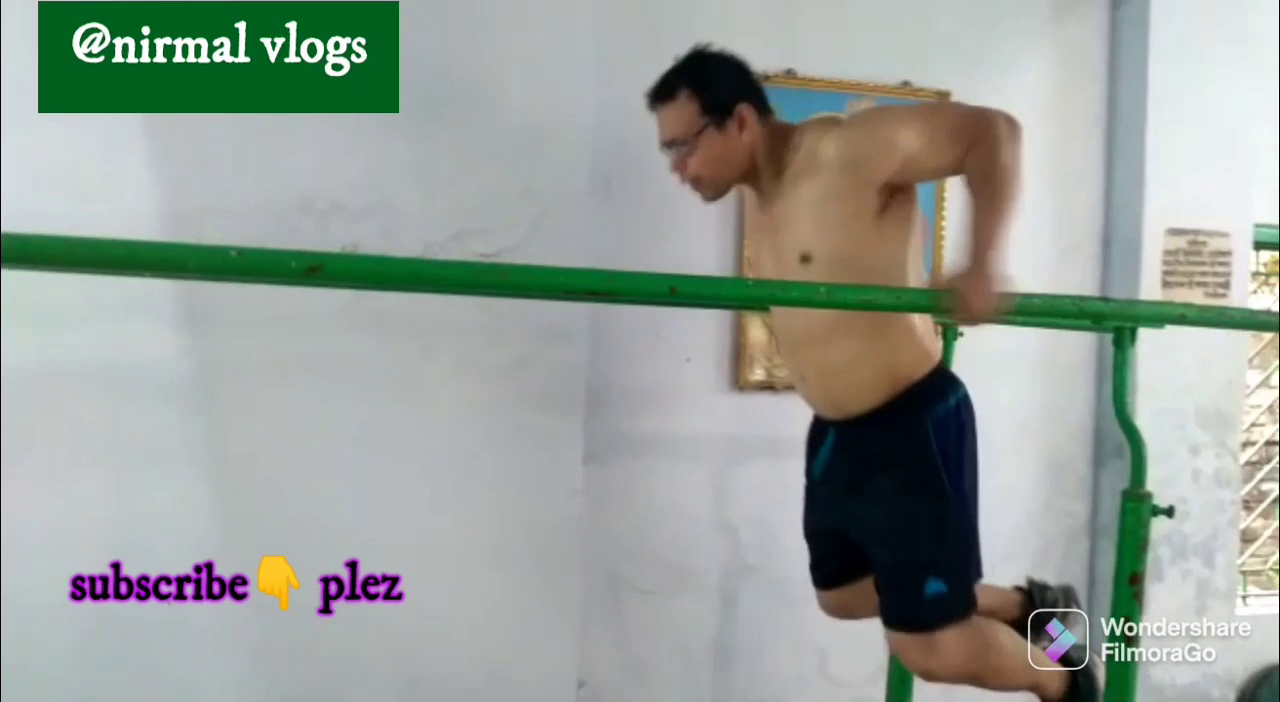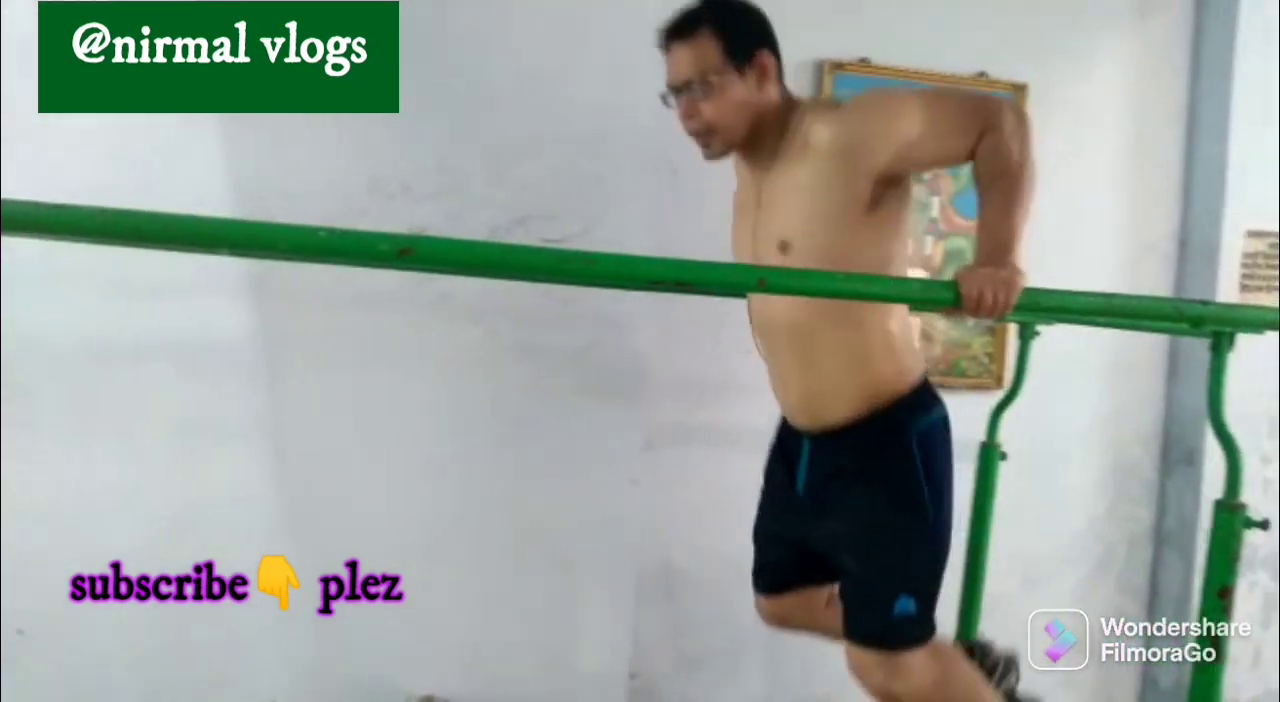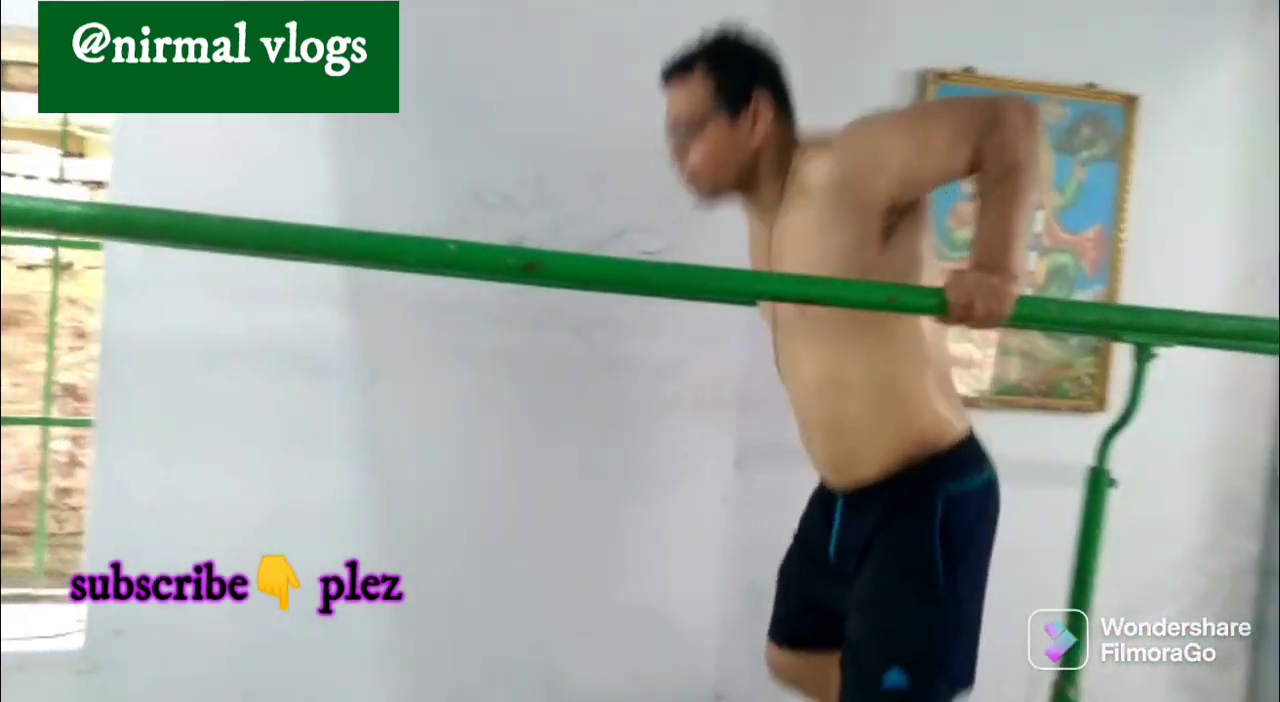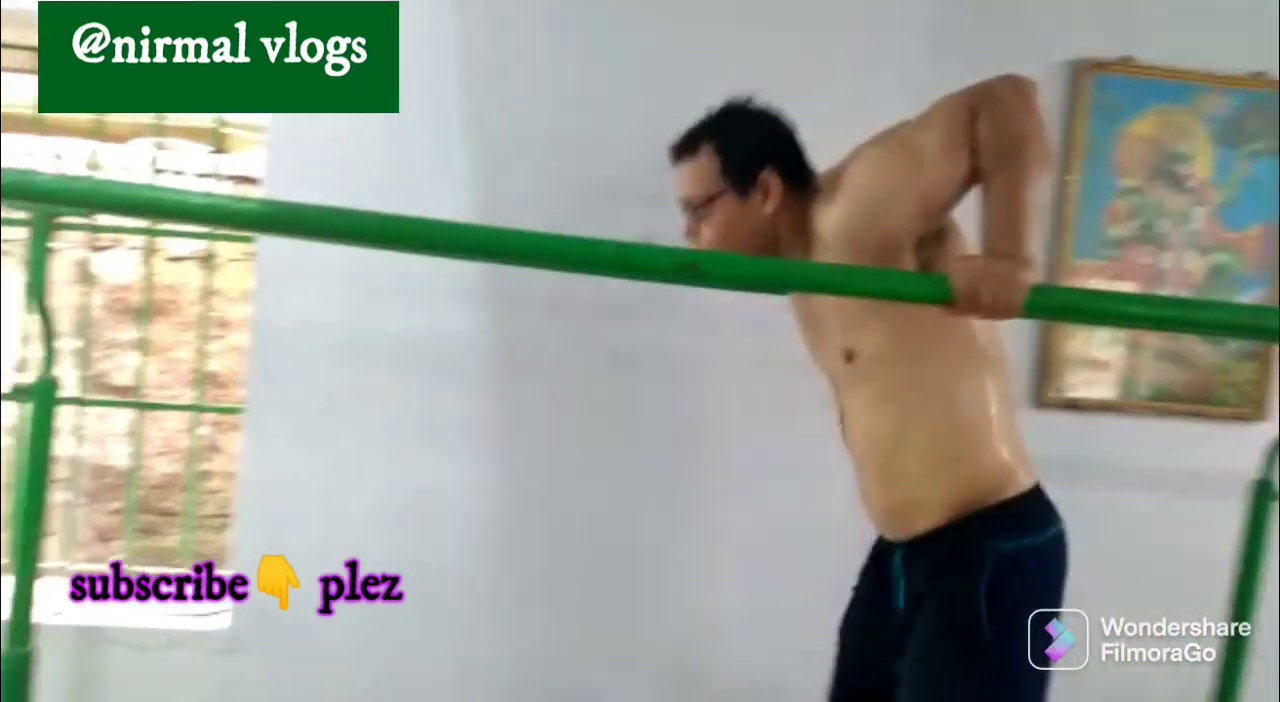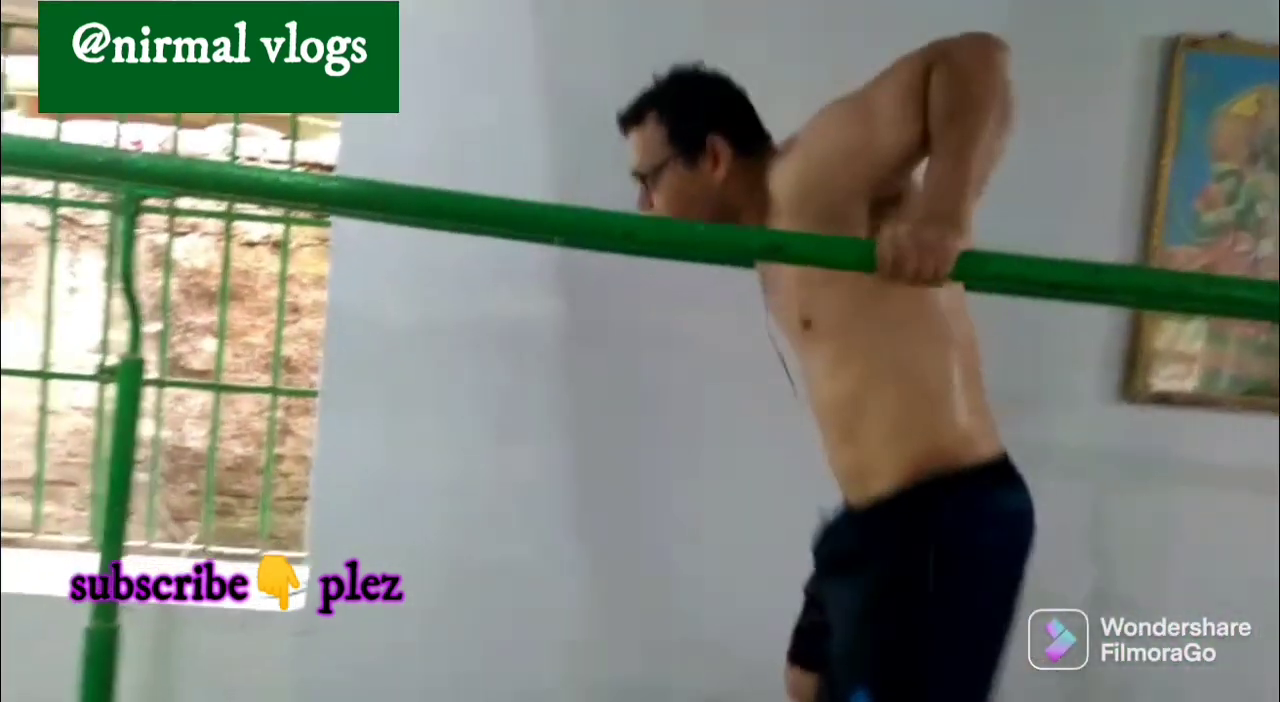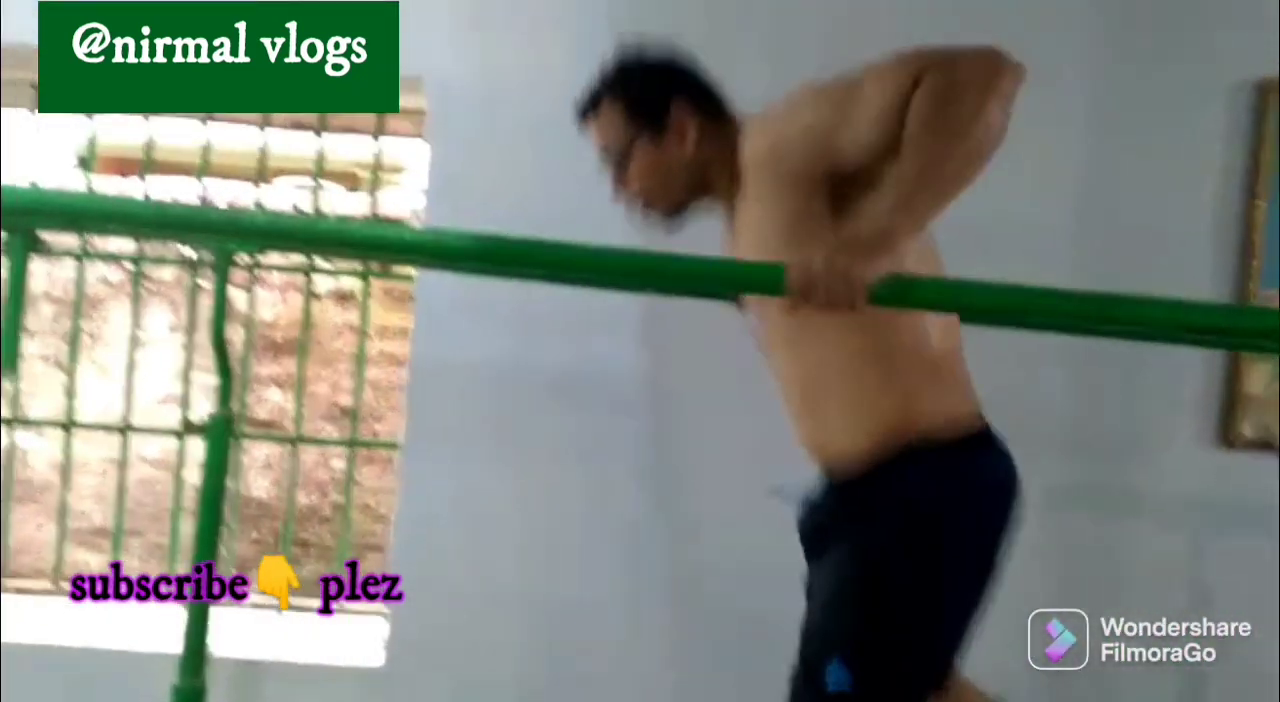
dt=0.5s
person 1, frame 1
left shoulder: (844, 152)
right shoulder: (763, 188)
left elbow: (993, 131)
left wrist: (982, 260)
left hip: (913, 426)
right hip: (835, 435)
left knee: (928, 645)
right knee: (841, 594)
right ankle: (1024, 606)
person 1, frame 2
left shoulder: (842, 138)
right shoulder: (752, 161)
left elbow: (999, 120)
left wrist: (996, 252)
left hip: (891, 439)
right hip: (803, 441)
right knee: (783, 601)
person 1, frame 3
left shoulder: (839, 171)
right shoulder: (767, 204)
left elbow: (1009, 120)
left wrist: (996, 265)
left hip: (930, 500)
right hip: (843, 502)
person 1, frame 4
left shoulder: (856, 220)
right shoulder: (810, 247)
left elbow: (1006, 100)
left wrist: (1008, 252)
left hip: (987, 553)
right hip: (909, 551)
person 1, frame 5
left shoulder: (813, 179)
right shoulder: (779, 213)
left elbow: (971, 60)
left wrist: (944, 220)
left hip: (945, 520)
right hip: (890, 520)
person 1, frame 6
left shoulder: (781, 146)
right shoulder: (757, 187)
left elbow: (980, 74)
left wrist: (876, 239)
left hip: (924, 491)
right hip: (877, 493)
